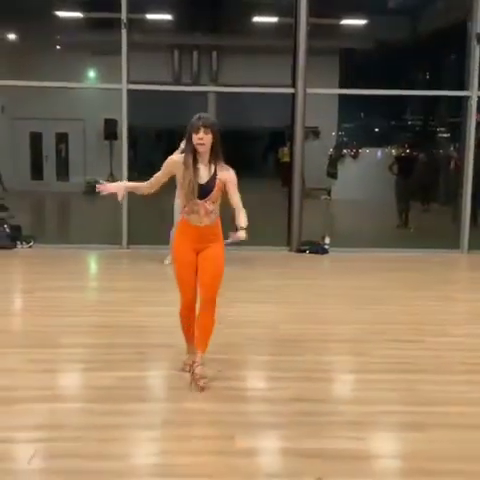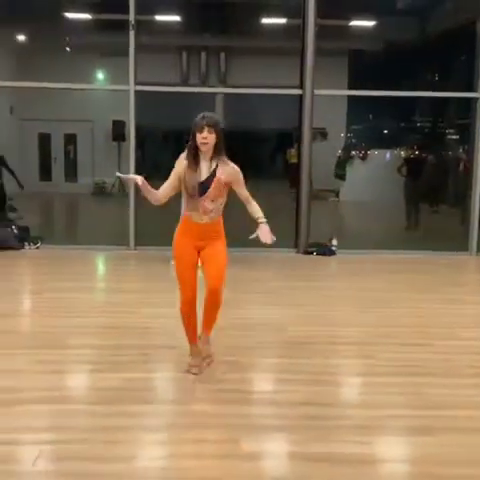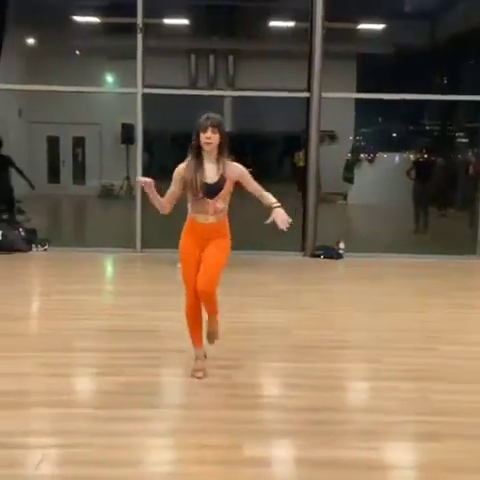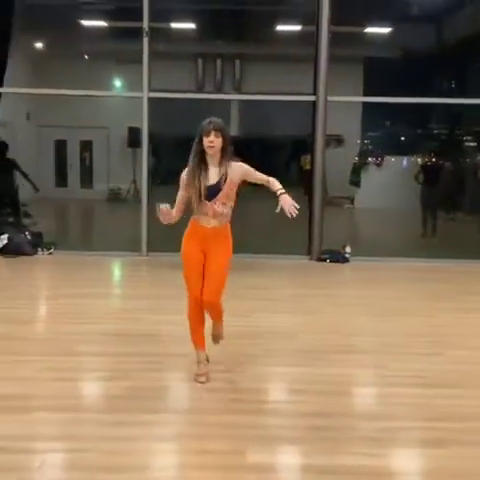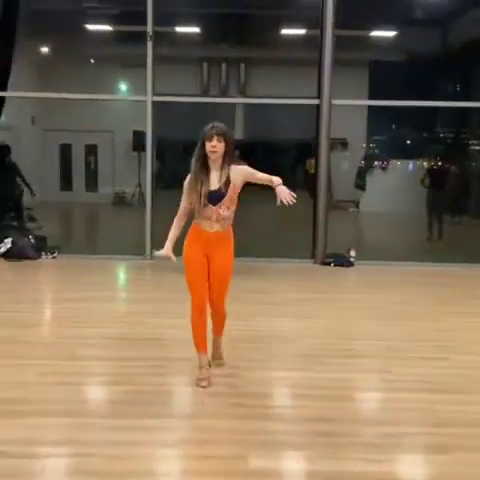
dt=0.1s
person 1, frame 1
left shoulder: (226, 172)
right shoulder: (178, 162)
left elbow: (238, 208)
right elbow: (149, 188)
left wrist: (241, 228)
right wrist: (124, 185)
left hip: (212, 239)
right hip: (185, 237)
left knee: (209, 299)
right knee: (188, 300)
left ankle: (198, 361)
right ankle: (191, 351)
person 1, frame 2
left shoulder: (228, 169)
right shoulder: (184, 163)
left elbow: (248, 200)
right elbow: (159, 199)
left wrist: (262, 223)
right wrist: (142, 184)
left hip: (214, 236)
right hip: (186, 234)
left knee: (214, 288)
right knee: (188, 296)
left ankle: (206, 338)
right ankle: (194, 350)
person 1, frame 3
left shoulder: (232, 168)
right shoulder: (186, 168)
left elbow: (257, 189)
right elbow: (164, 207)
left wrist: (275, 207)
right wrist: (151, 191)
left hip: (217, 235)
right hip: (191, 234)
left knee: (205, 288)
right knee: (191, 294)
left ankle: (213, 320)
right ankle: (198, 352)
person 1, frame 4
left shoulder: (236, 170)
right shoulder: (190, 173)
left elbow: (269, 180)
right elbow: (178, 212)
left wrist: (283, 195)
right wrist: (167, 215)
left hip: (220, 239)
right hip: (193, 238)
left knee: (210, 298)
right knee: (194, 298)
left ankle: (217, 322)
right ankle: (201, 358)
person 1, frame 5
left shoulder: (239, 173)
right shoulder: (193, 179)
left elbow: (271, 179)
right elbow: (182, 216)
left wrist: (280, 187)
right wrist: (169, 245)
left hip: (223, 242)
right hip: (197, 241)
left knee: (217, 302)
right knee: (198, 302)
left ankle: (217, 341)
right ankle: (203, 362)
